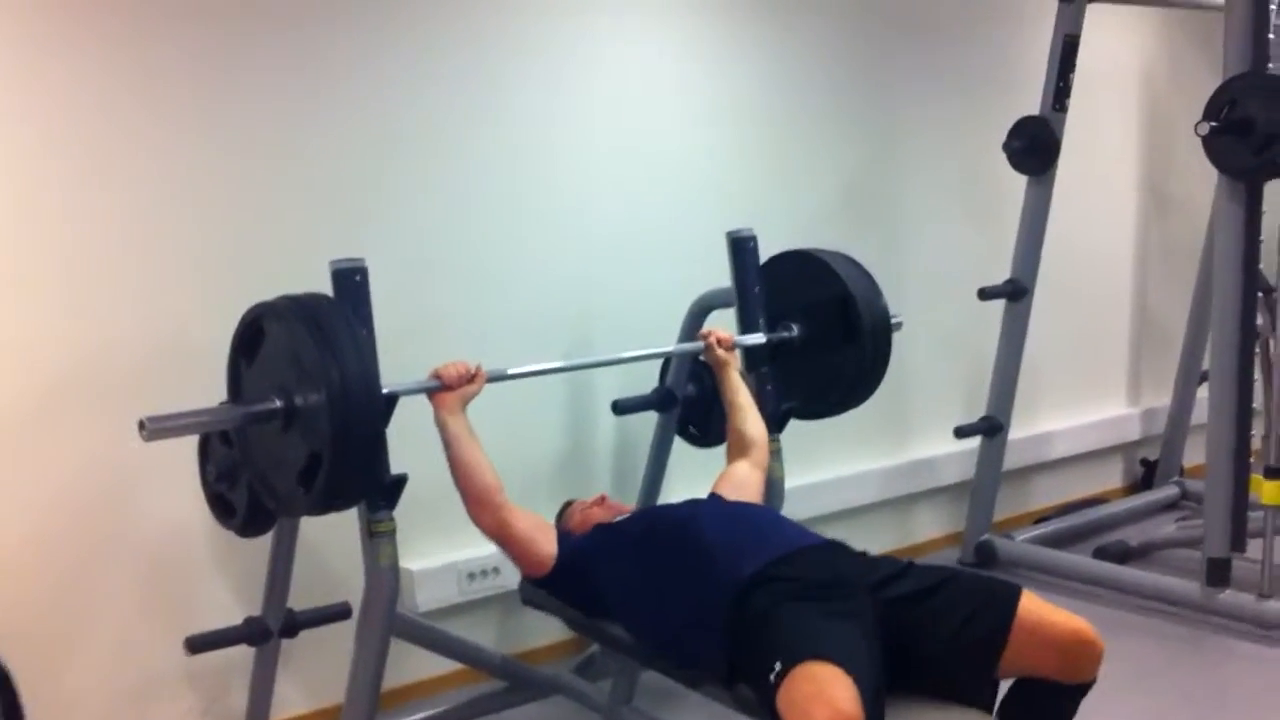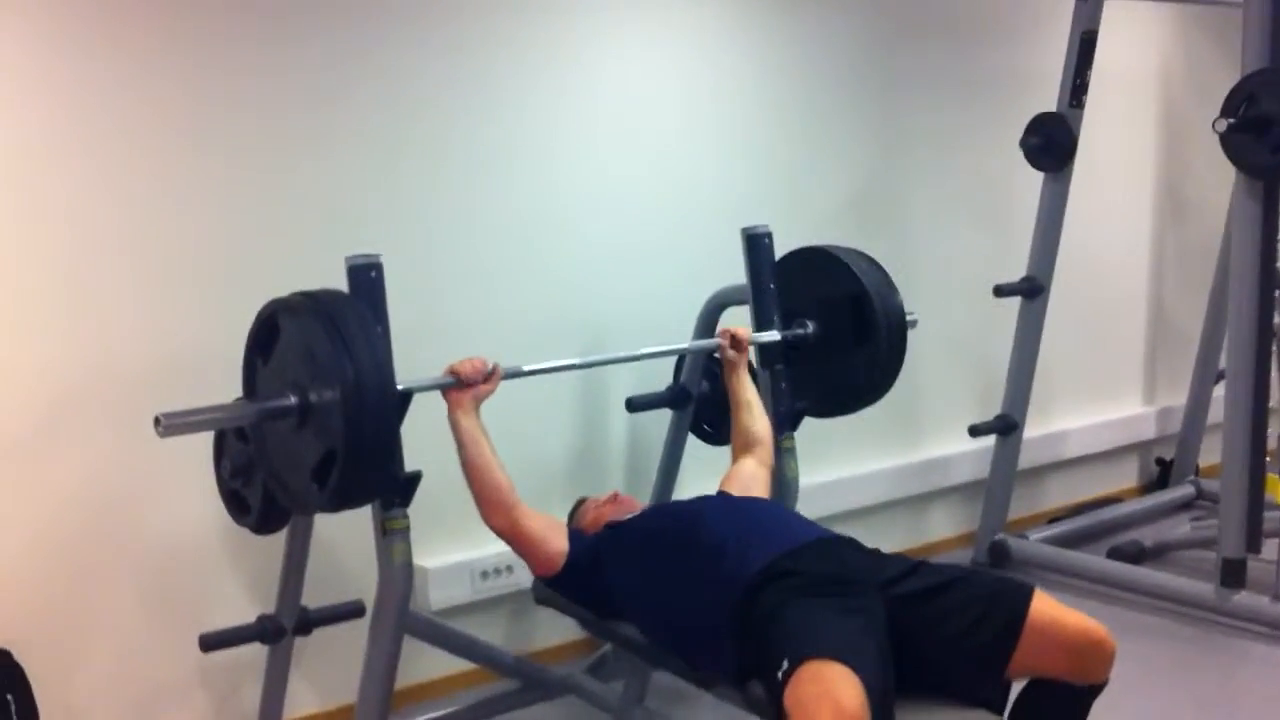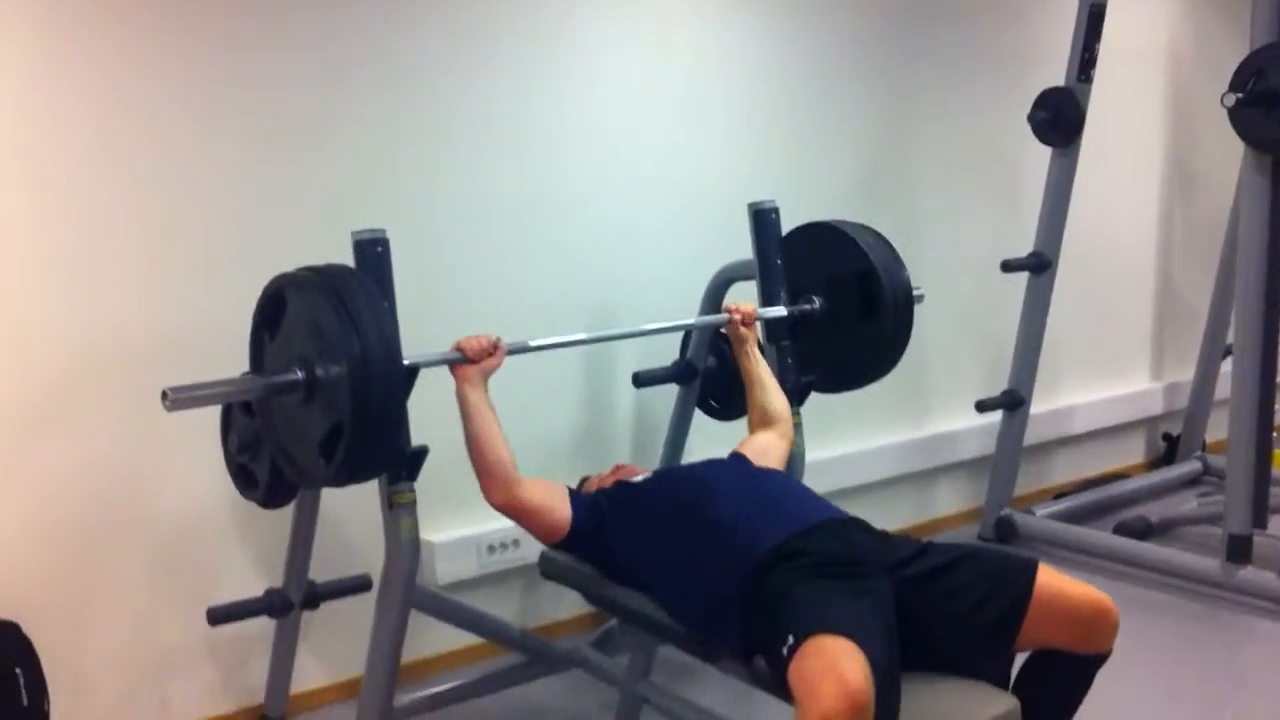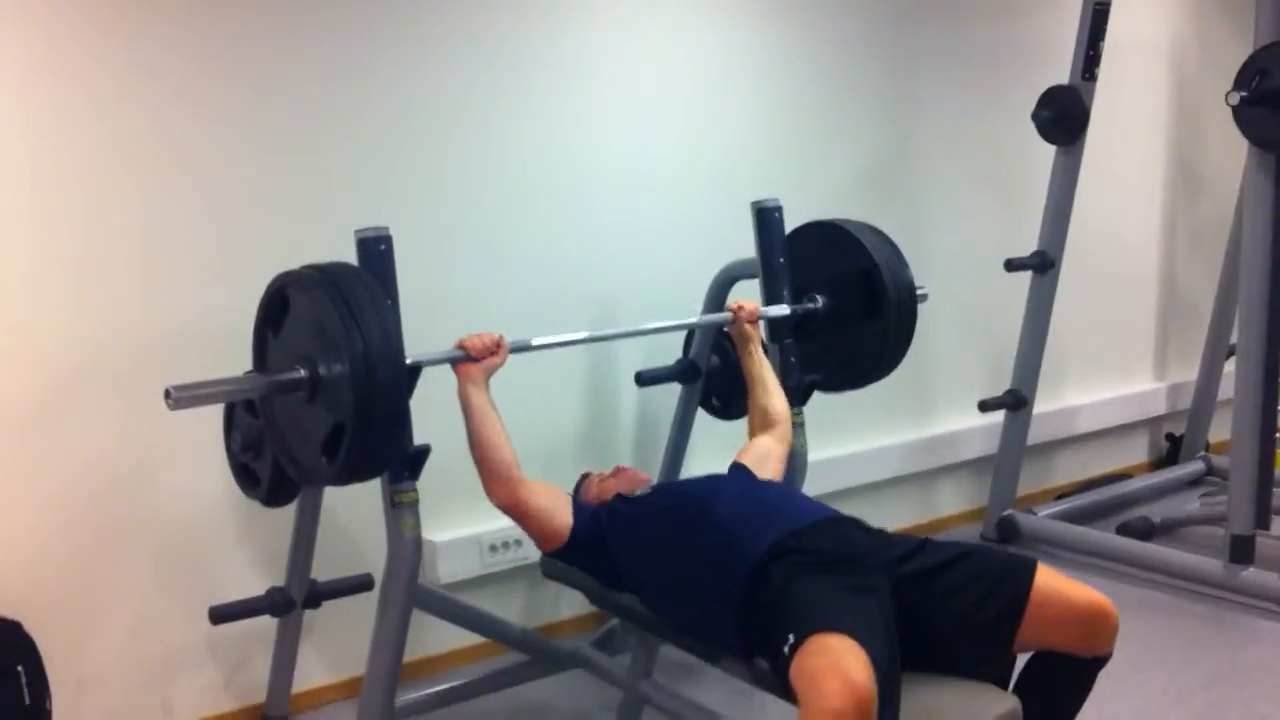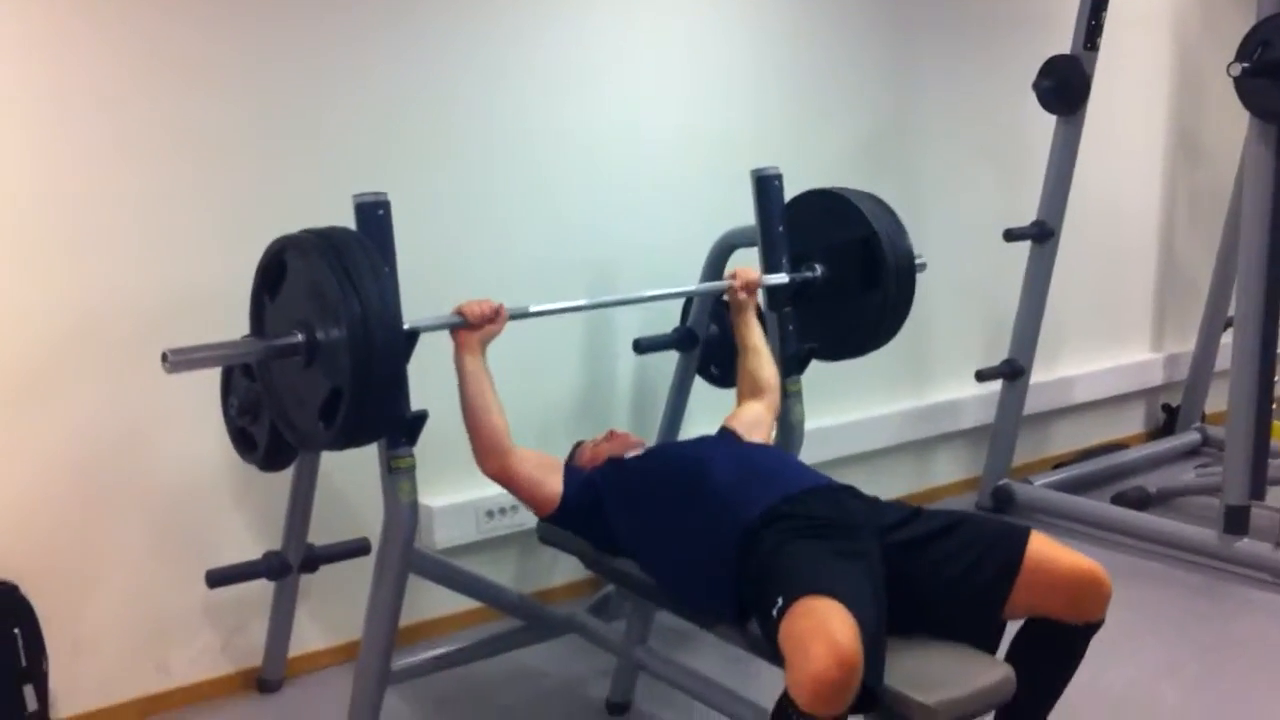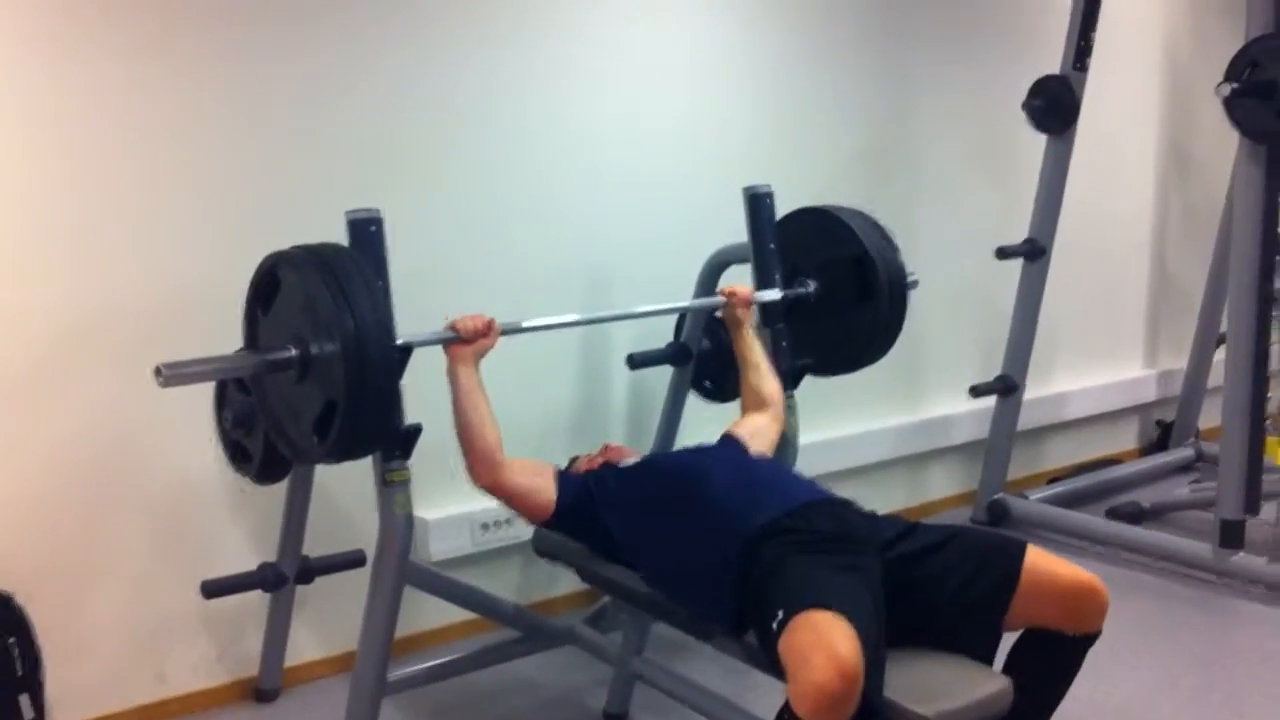
dt=0.3s
person 1, frame 1
left shoulder: (699, 519)
right shoulder: (586, 561)
left elbow: (751, 454)
right elbow: (496, 516)
left wrist: (726, 369)
right wrist: (450, 412)
left hip: (851, 574)
right hip: (769, 604)
left knee: (1075, 648)
person 1, frame 2
left shoulder: (707, 515)
right shoulder: (597, 560)
left elbow: (755, 453)
right elbow: (507, 516)
left wrist: (735, 367)
right wrist: (464, 410)
left hip: (864, 573)
right hip: (779, 602)
left knee: (1087, 649)
person 1, frame 3
left shoulder: (726, 476)
right shoulder: (602, 518)
left elbow: (776, 430)
right elbow: (508, 490)
left wrist: (744, 345)
right wrist: (472, 384)
left hip: (867, 548)
right hip: (784, 580)
left knee: (1091, 618)
person 1, frame 4
left shoulder: (721, 488)
right shoulder: (603, 529)
left elbow: (775, 431)
right elbow: (511, 491)
left wrist: (749, 344)
right wrist: (473, 383)
left hip: (865, 549)
right hip: (784, 580)
left knee: (1091, 621)
person 1, frame 5
left shoulder: (713, 449)
right shoulder: (596, 492)
left elbow: (762, 399)
right elbow: (501, 459)
left wrist: (743, 313)
right wrist: (471, 351)
left hip: (857, 514)
right hip: (775, 544)
left knee: (1083, 588)
person 1, frame 6
left shoulder: (710, 462)
right shoulder: (594, 498)
left elbow: (767, 411)
right elbow: (492, 470)
left wrist: (741, 327)
right wrist: (463, 363)
left hip: (856, 530)
right hip: (776, 557)
left knee: (1080, 598)
